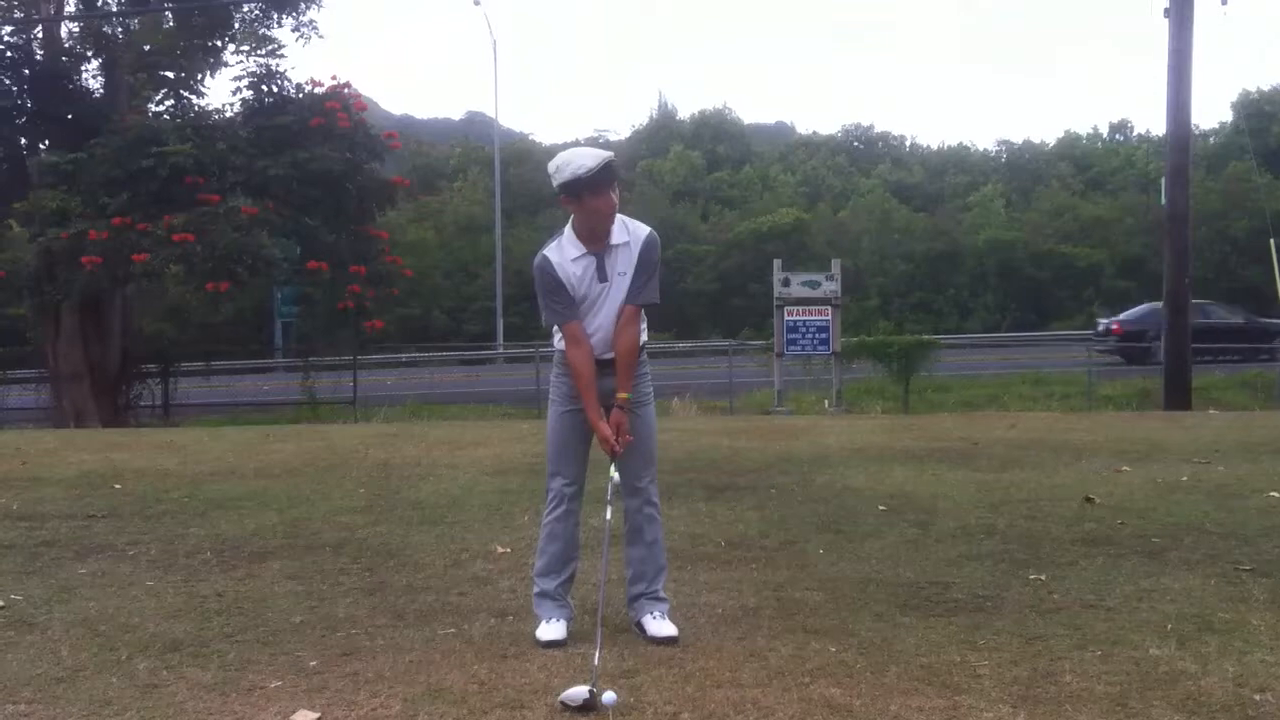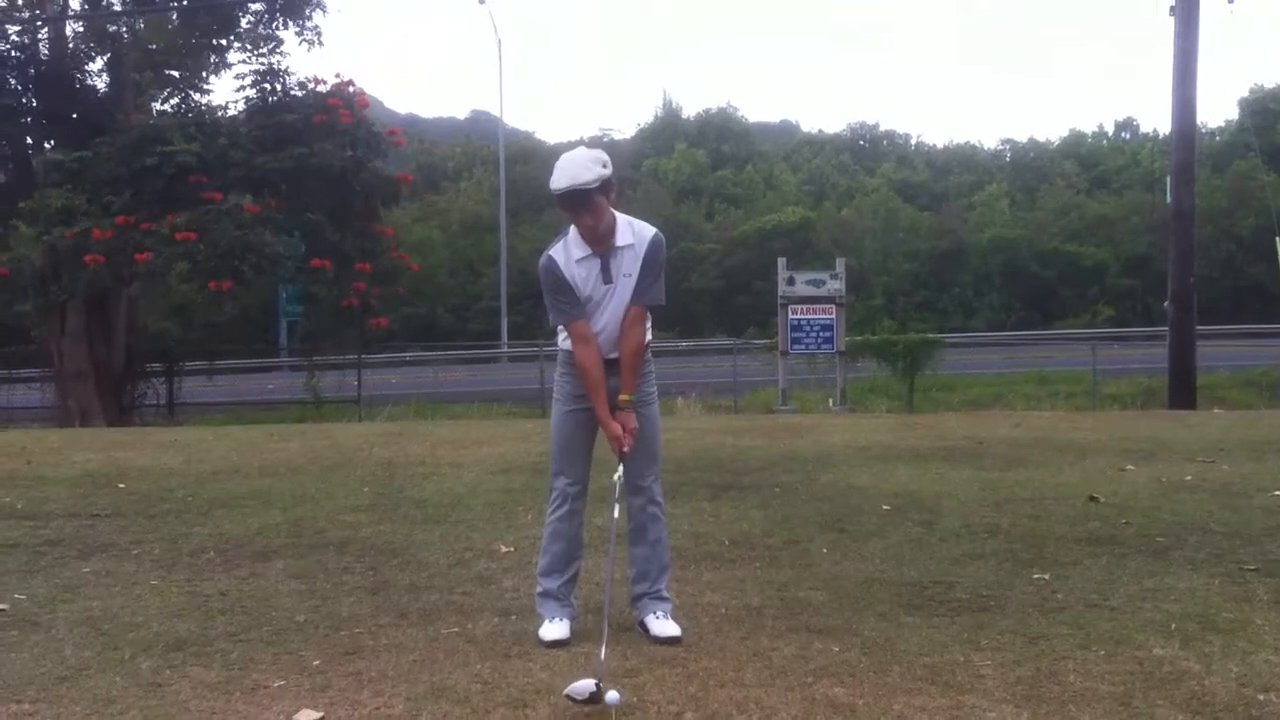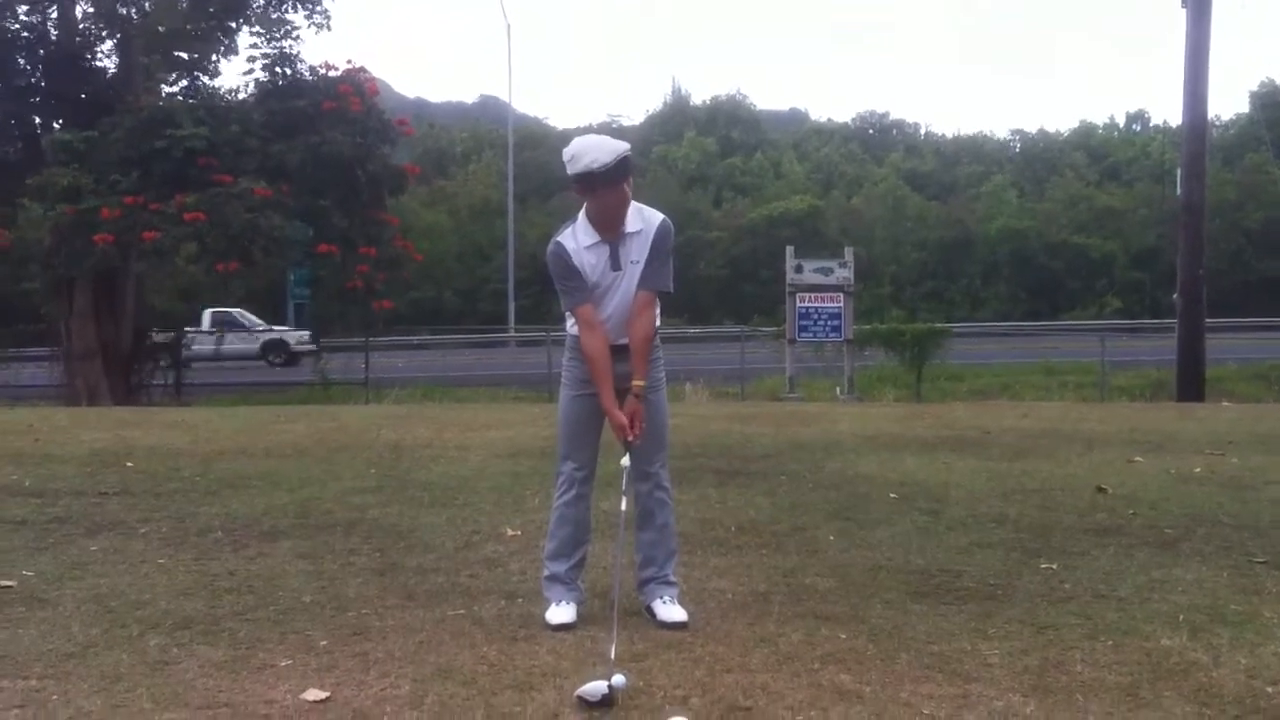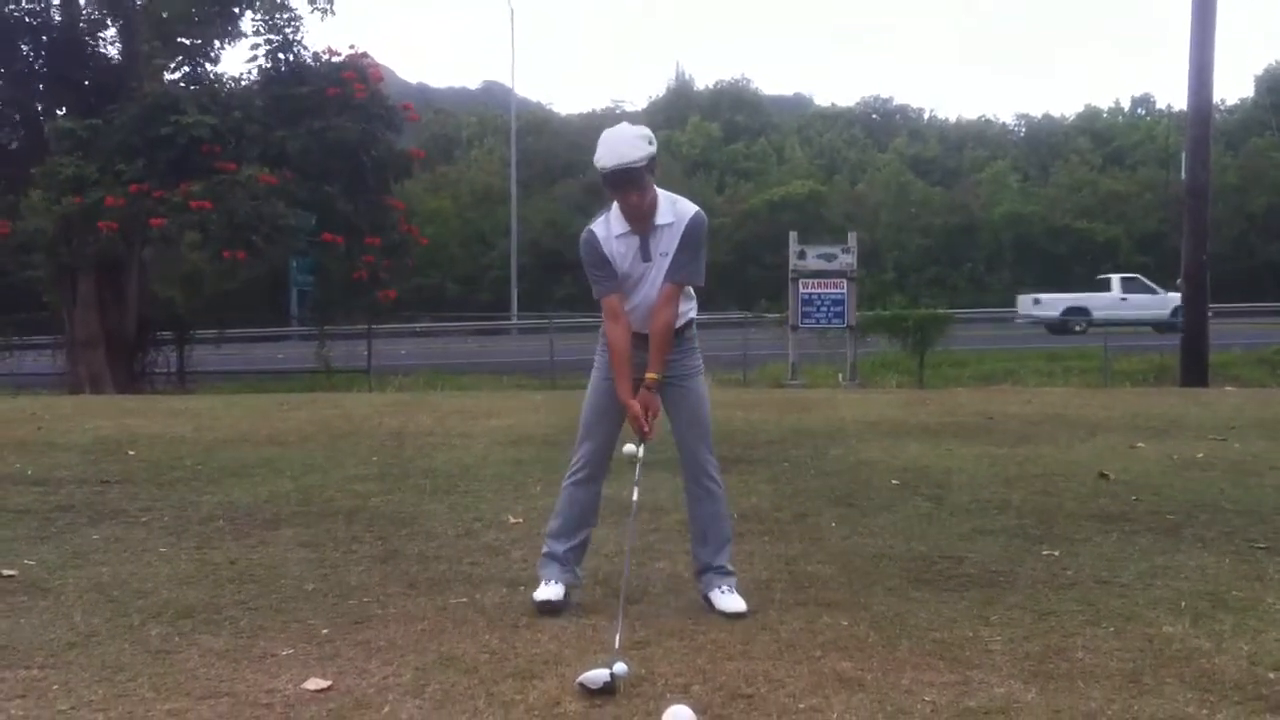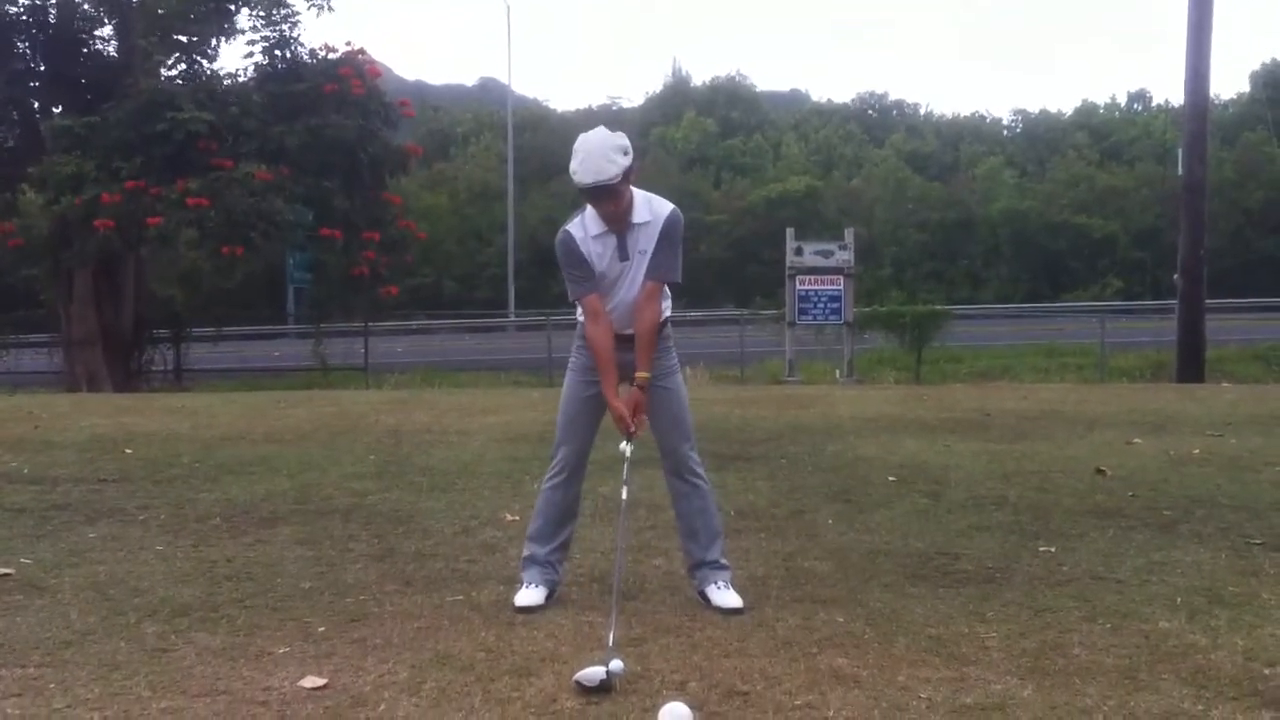
dt=1s
person 1, frame 1
left shoulder: (643, 242)
right shoulder: (550, 262)
left elbow: (627, 326)
right elbow: (575, 343)
left wrist: (620, 403)
right wrist: (596, 418)
left hip: (630, 370)
right hip: (573, 374)
left knee: (641, 490)
right knee: (563, 490)
left ankle: (648, 604)
right ankle: (552, 606)
person 1, frame 2
left shoulder: (648, 243)
right shoulder: (555, 262)
left elbow: (634, 328)
right elbow: (583, 343)
left wrist: (626, 405)
right wrist: (605, 417)
left hip: (634, 370)
right hip: (577, 374)
left knee: (645, 489)
right knee: (566, 489)
left ankle: (652, 602)
right ankle: (555, 605)
person 1, frame 3
left shoulder: (656, 229)
right shoulder: (563, 249)
left elbow: (644, 313)
right elbow: (590, 329)
left wrist: (637, 392)
right wrist: (609, 405)
left hip: (642, 357)
right hip: (585, 359)
left knee: (653, 474)
right knee: (574, 473)
left ankle: (659, 587)
right ankle: (561, 588)
person 1, frame 4
left shoulder: (690, 220)
right shoulder: (596, 237)
left elbow: (666, 305)
right elbow: (615, 318)
left wrist: (652, 383)
right wrist: (626, 396)
left hip: (676, 346)
right hip: (618, 346)
left knee: (701, 462)
right knee: (588, 459)
left ankle: (717, 577)
right ankle: (557, 569)
person 1, frame 5
left shoulder: (666, 218)
right shoulder: (571, 237)
left elbow: (648, 304)
right elbow: (596, 318)
left wrist: (641, 382)
right wrist: (611, 395)
left hip: (652, 343)
right hip: (594, 347)
left knee: (683, 458)
right knee: (566, 460)
left ankle: (711, 573)
right ankle: (539, 571)
